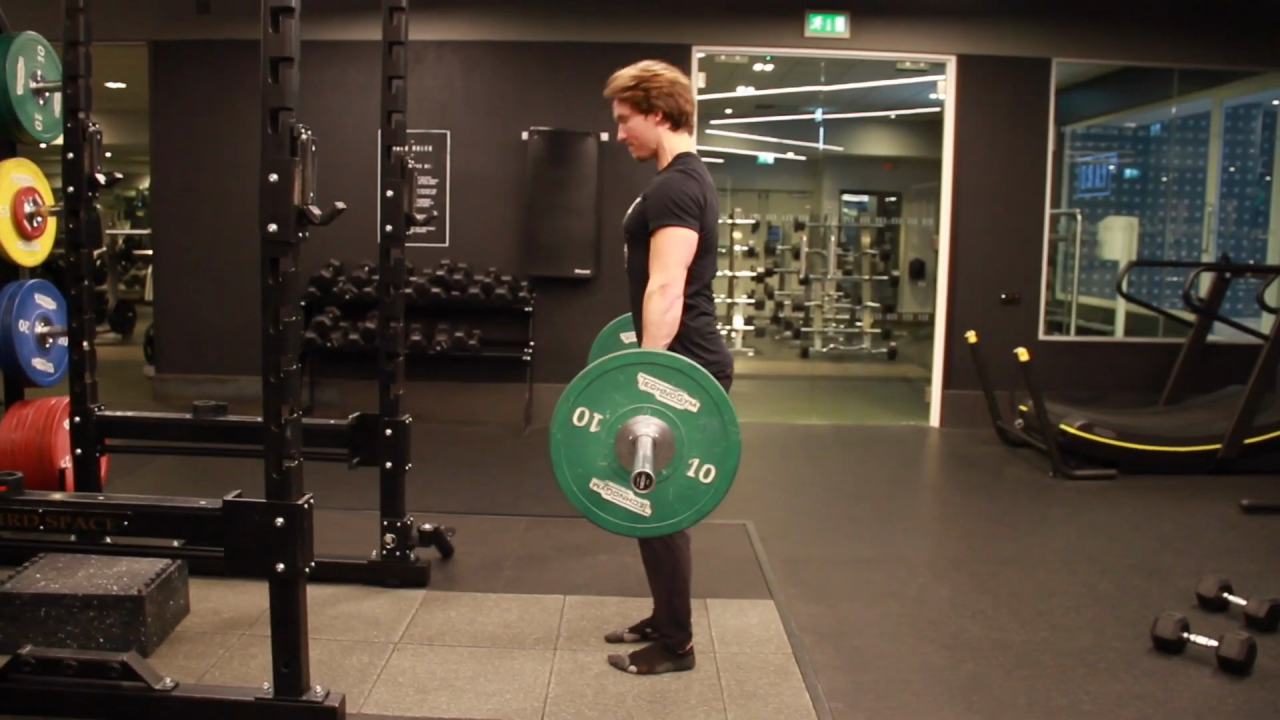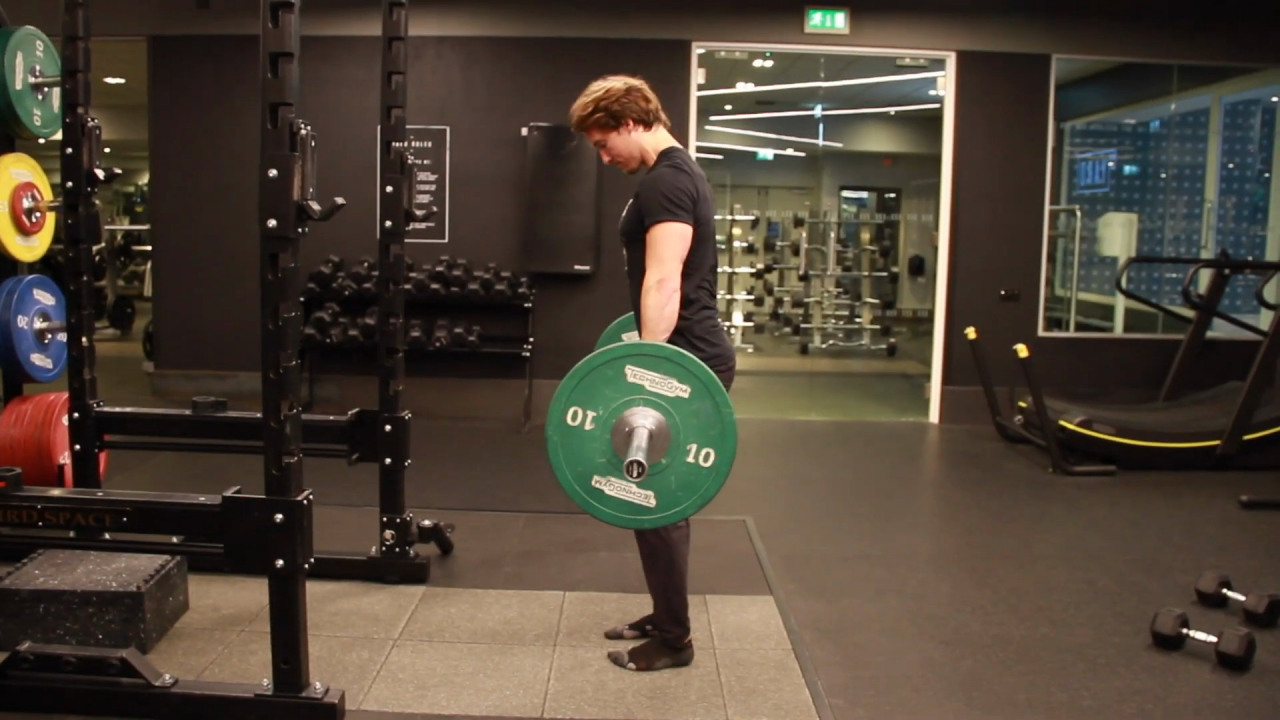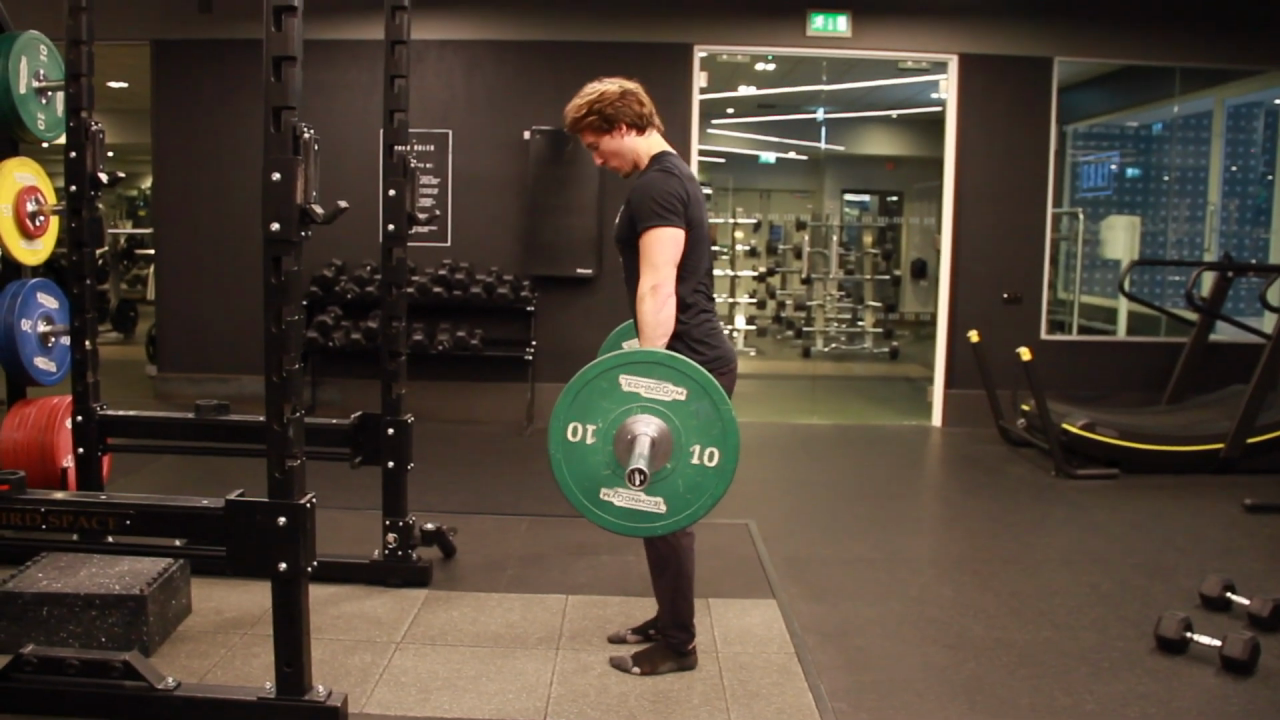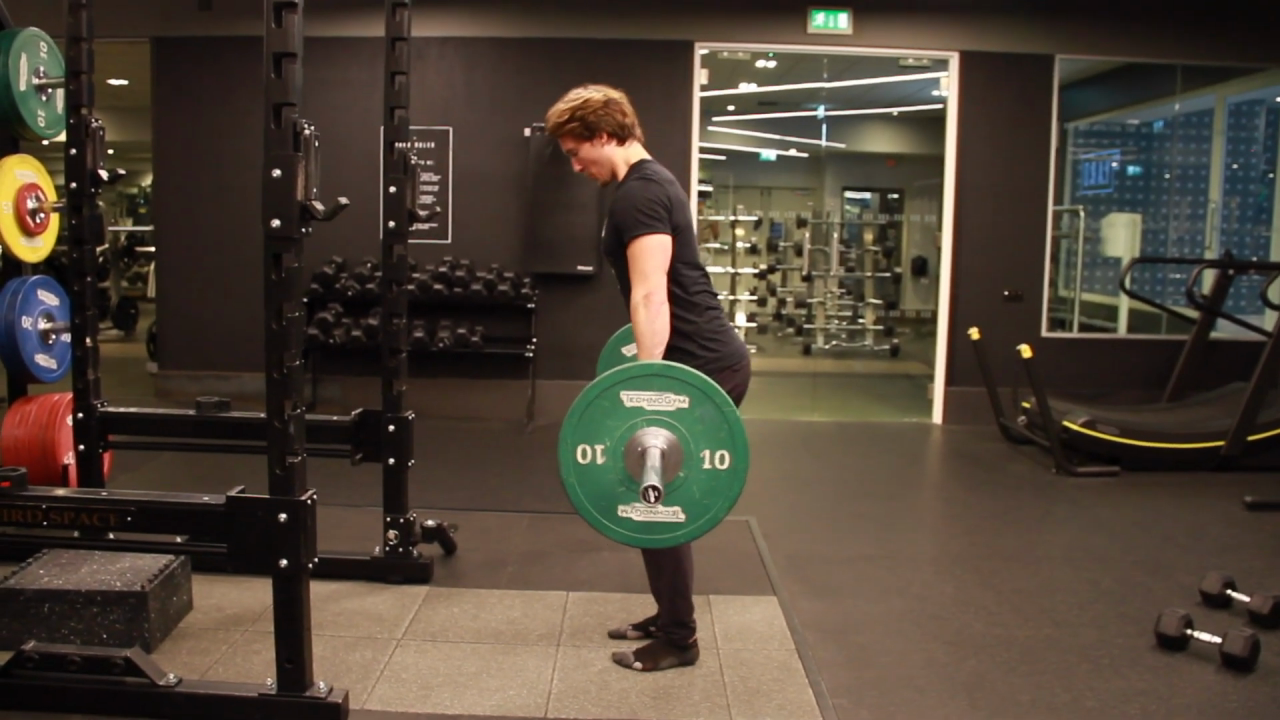
dt=0.5s
person 1, frame 1
left shoulder: (674, 186)
right shoulder: (682, 180)
left elbow: (666, 288)
left hip: (683, 369)
right hip: (684, 362)
left ankle: (674, 643)
right ankle: (667, 620)
person 1, frame 2
left shoulder: (665, 180)
right shoulder: (677, 173)
left elbow: (663, 282)
right hip: (691, 358)
left ankle: (673, 639)
right ankle: (665, 616)
person 1, frame 3
left shoulder: (655, 185)
right shoulder: (671, 176)
left elbow: (659, 288)
left hip: (688, 369)
right hip: (695, 361)
left ankle: (676, 643)
right ankle: (670, 621)
person 1, frame 4
left shoulder: (638, 193)
right shoulder: (651, 182)
left elbow: (650, 297)
left hip: (702, 368)
right hip: (707, 361)
left ankle: (677, 639)
right ankle: (669, 617)
